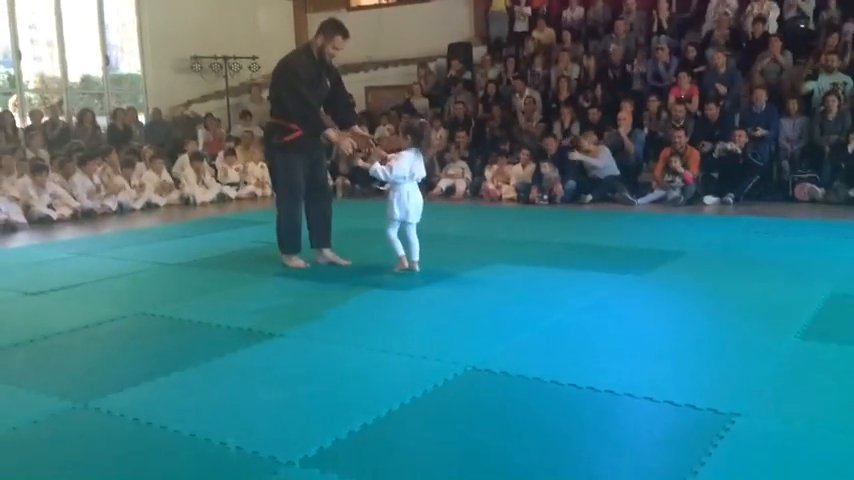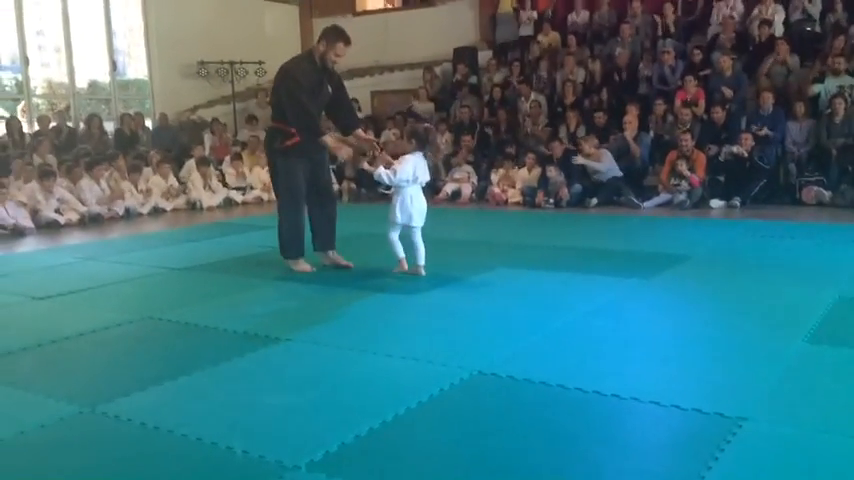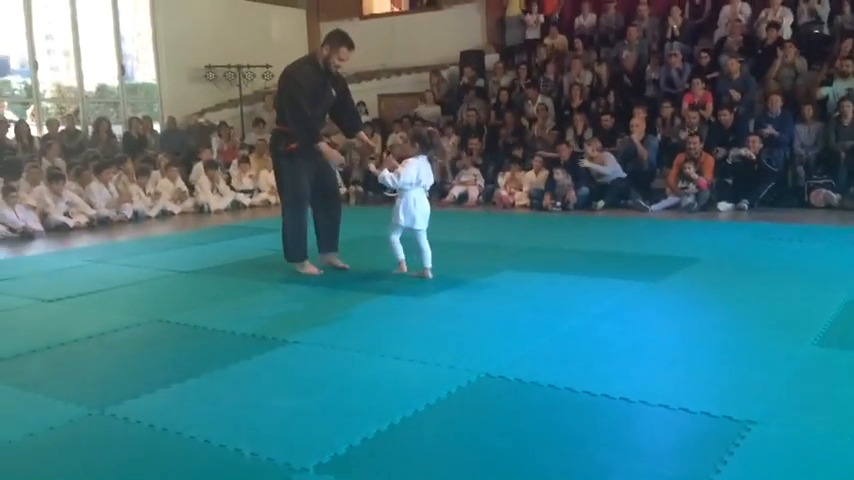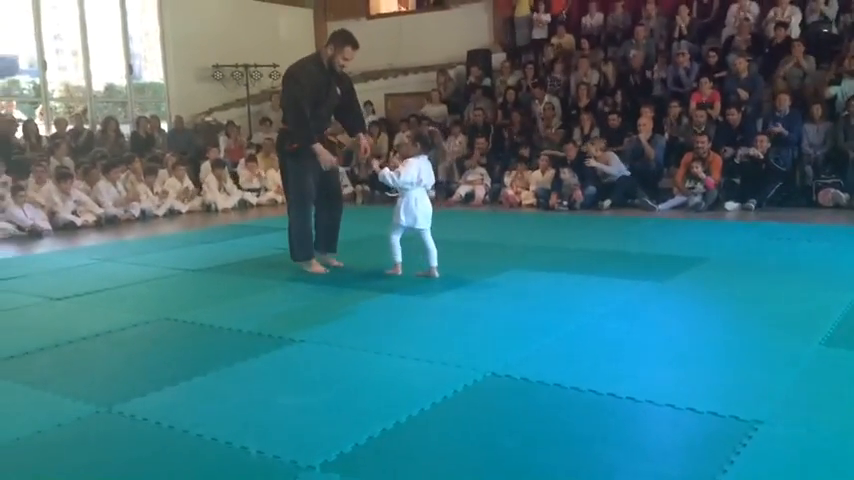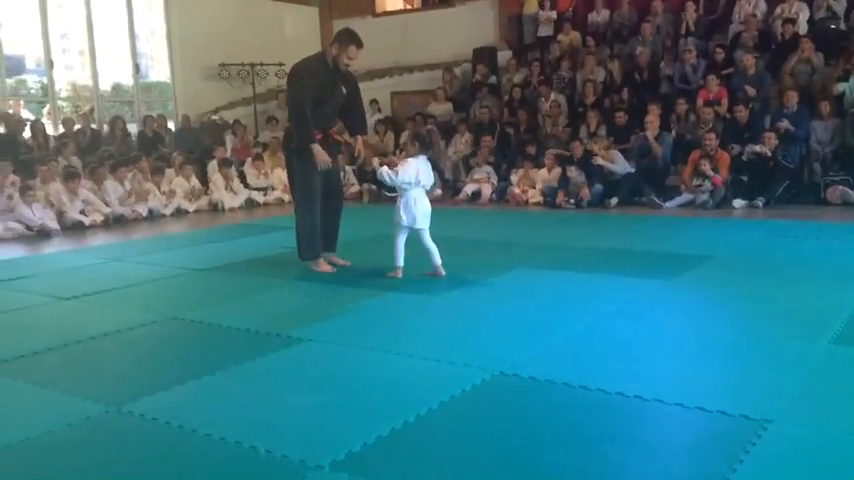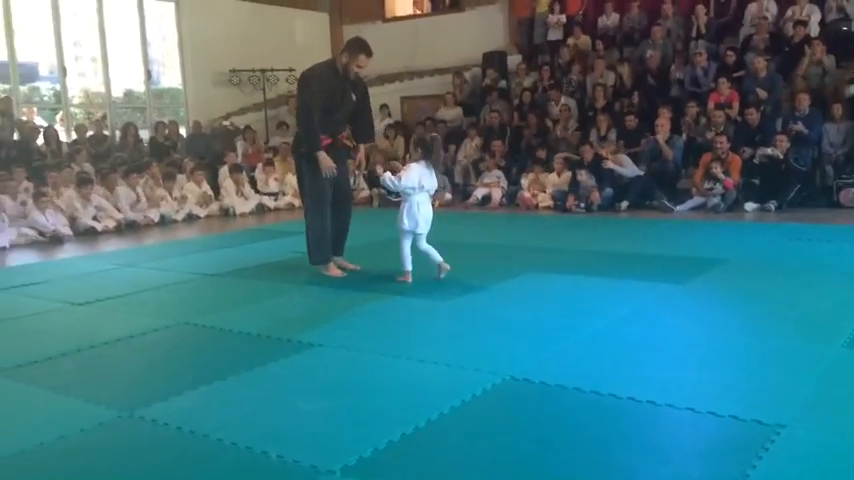
dt=0.1s
person 1, frame 1
left shoulder: (326, 67)
right shoulder: (293, 65)
left elbow: (338, 100)
right elbow: (303, 107)
left wrist: (354, 129)
right wrist: (334, 136)
left hip: (310, 136)
right hip: (284, 137)
left knee: (320, 194)
right knee: (291, 197)
left ankle: (323, 250)
right ankle: (289, 251)
person 1, frame 2
left shoulder: (328, 73)
right shoulder: (294, 71)
left elbow: (340, 106)
right elbow: (301, 113)
left wrist: (358, 134)
right wrist: (332, 143)
left hip: (312, 140)
right hip: (286, 142)
left knee: (324, 196)
right knee: (293, 201)
left ankle: (328, 251)
right ankle: (293, 256)
person 1, frame 3
left shoulder: (333, 77)
right shoulder: (297, 74)
left elbow: (344, 108)
right elbow: (299, 117)
left wrist: (360, 135)
right wrist: (325, 148)
left hip: (315, 143)
right hip: (291, 145)
left knee: (329, 199)
right knee: (297, 203)
left ankle: (328, 253)
right ankle: (299, 259)
person 1, frame 4
left shoulder: (339, 77)
right shoulder: (300, 73)
left elbow: (349, 108)
right elbow: (298, 116)
left wrist: (360, 135)
right wrist: (317, 148)
left hip: (319, 142)
right hip: (296, 145)
left knee: (332, 199)
right knee: (302, 202)
left ankle: (324, 251)
right ankle: (305, 258)
person 1, frame 5
left shoulder: (345, 76)
right shoulder: (305, 71)
left elbow: (352, 108)
right elbow: (299, 114)
left wrist: (358, 137)
right wrist: (314, 148)
left hip: (326, 141)
right hip: (303, 143)
left knee: (333, 198)
right knee: (309, 201)
left ankle: (326, 250)
right ankle: (313, 256)
person 1, frame 6
left shoulder: (356, 84)
right shoulder: (315, 78)
left elbow: (361, 116)
right elbow: (307, 119)
left wrist: (362, 147)
right wrist: (320, 155)
left hip: (336, 147)
right hip: (312, 149)
left knee: (342, 203)
right knee: (319, 205)
left ankle: (335, 254)
right ankle: (323, 261)
person 2, frame 1
left shoulder: (404, 157)
right shoulder: (417, 156)
left elbow: (386, 173)
left wrist: (366, 165)
right wrist: (386, 157)
left hip: (402, 197)
right hip: (414, 196)
left knee: (391, 231)
right knee: (411, 232)
left ankle: (403, 260)
right ankle: (414, 263)
person 2, frame 2
left shoulder: (407, 160)
right shoulder: (421, 160)
left elbow: (391, 177)
left wrist: (372, 169)
right wrist: (391, 162)
left hip: (405, 200)
right hip: (417, 200)
left knee: (393, 234)
right knee: (416, 236)
left ankle: (402, 262)
right ankle: (420, 267)
person 2, frame 3
left shoulder: (410, 163)
right shoulder: (425, 163)
left elbow: (395, 180)
left wrist: (377, 171)
right wrist: (396, 166)
left hip: (408, 203)
right hip: (421, 203)
left knee: (394, 236)
right knee: (422, 239)
left ankle: (402, 264)
right ankle: (427, 270)
person 2, frame 4
left shoulder: (411, 163)
right shoulder: (426, 163)
left elbow: (395, 179)
left wrist: (380, 169)
right wrist: (398, 166)
left hip: (409, 203)
right hip: (423, 203)
left knee: (394, 236)
right knee: (427, 238)
left ankle: (397, 267)
right ankle: (433, 269)
person 2, frame 5
left shoulder: (409, 163)
right shoulder: (426, 163)
left elbow: (393, 178)
left wrist: (380, 168)
right wrist: (397, 165)
left hip: (408, 203)
right hip: (422, 203)
left knee: (400, 238)
right knee: (426, 239)
left ankle: (398, 270)
right ankle: (438, 267)
person 2, frame 6
left shoulder: (412, 168)
right shoulder: (430, 169)
left elbow: (396, 183)
left wrist: (382, 174)
left hip: (412, 208)
right hip: (425, 207)
left knee: (405, 243)
right knee: (421, 244)
left ankle: (407, 274)
right ankle: (441, 264)
